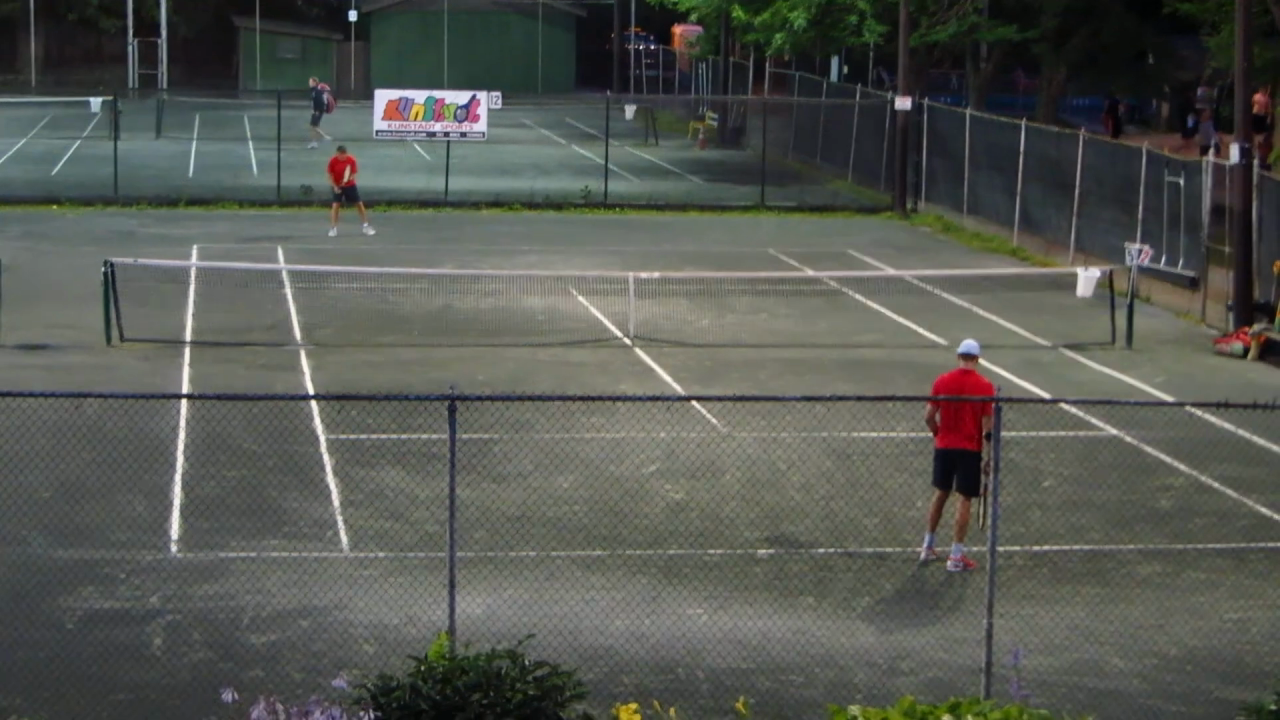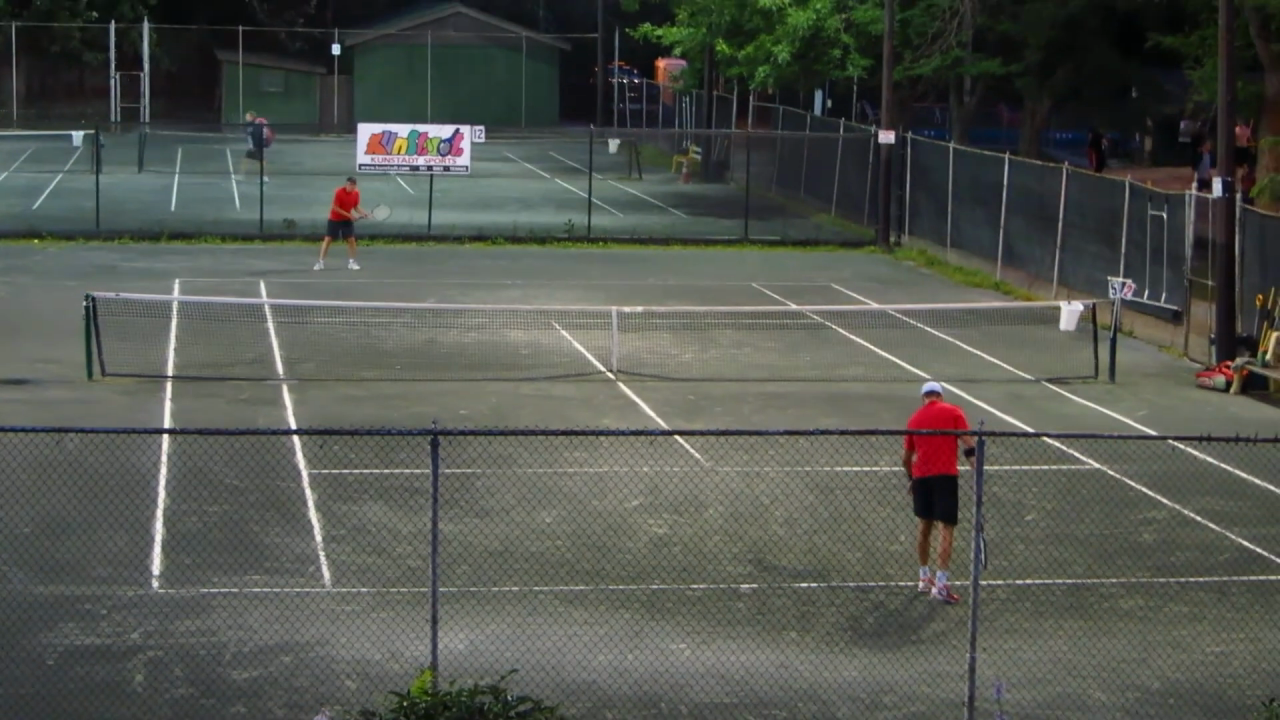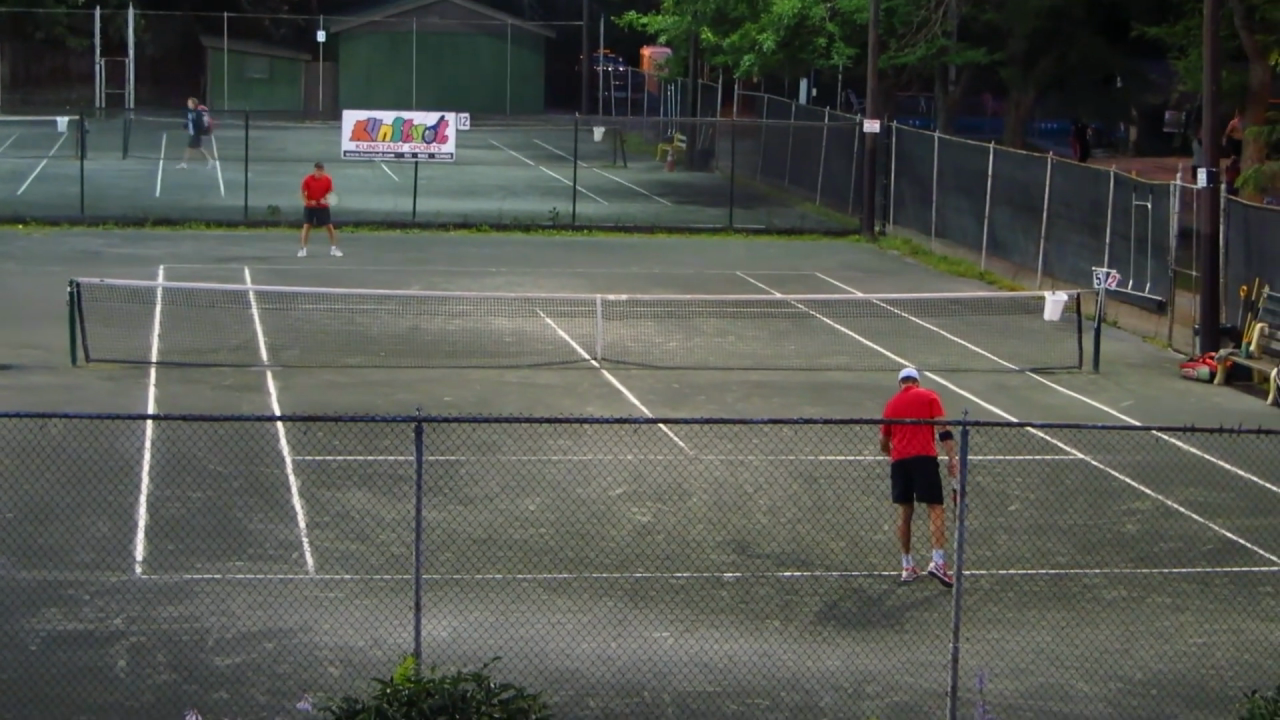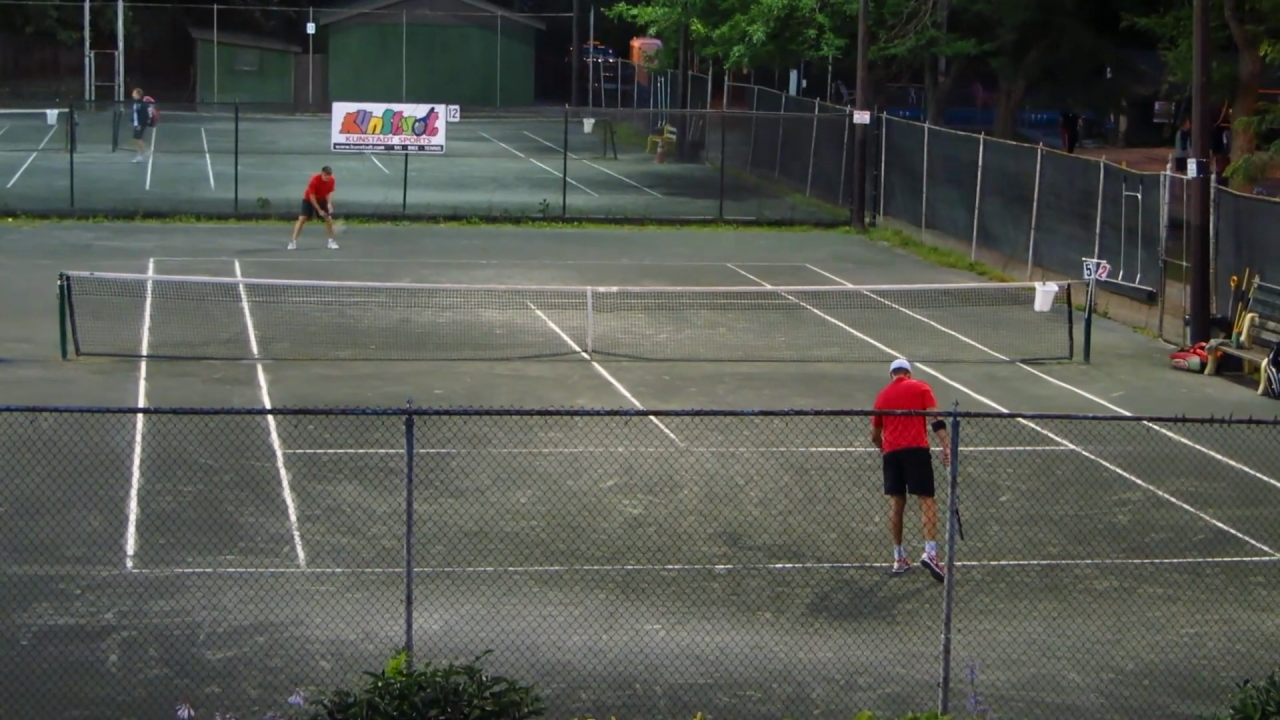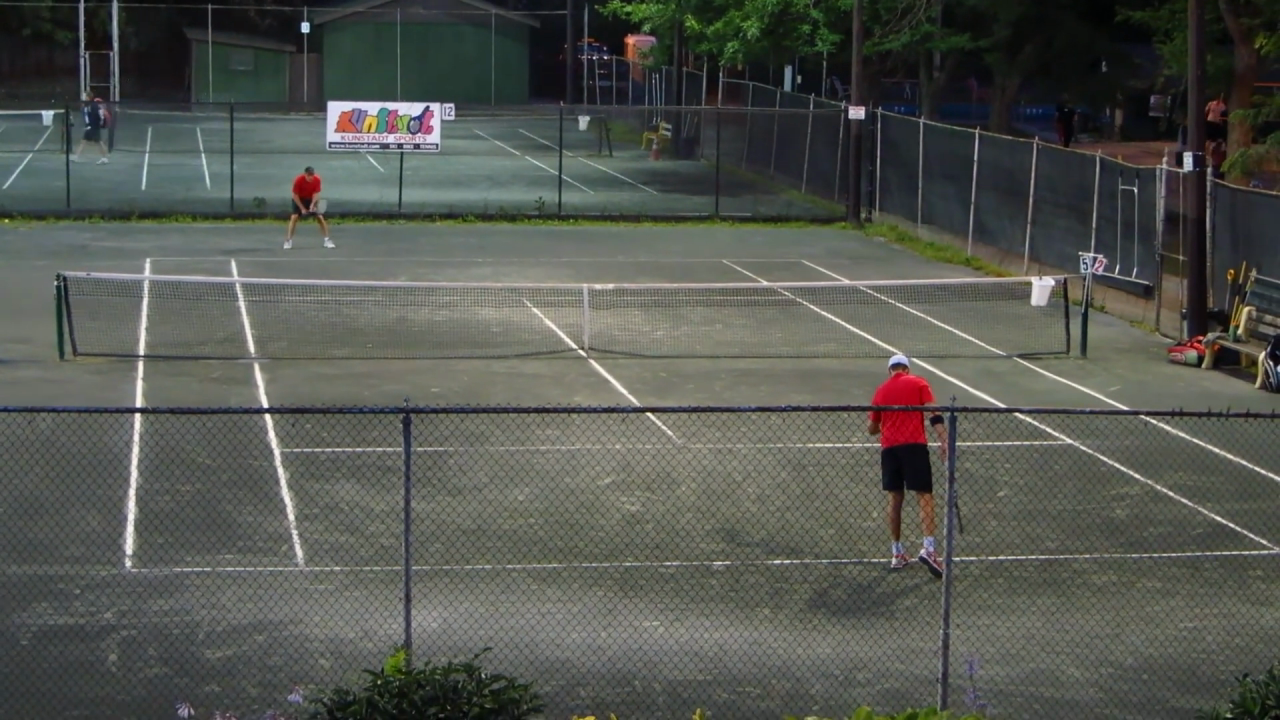
dt=0.7s
person 1, frame 1
left shoulder: (942, 381)
right shoulder: (984, 386)
left elbow: (929, 417)
right elbow: (988, 426)
right wrist: (990, 457)
left hip: (944, 447)
right hip: (969, 450)
left knee: (940, 495)
right knee: (964, 501)
left ankle: (928, 547)
right ankle: (956, 557)
person 1, frame 2
left shoulder: (914, 418)
right shoulder: (953, 412)
left elbow: (906, 458)
right elbow: (968, 445)
left wrist: (912, 480)
left hip: (921, 476)
right hip: (945, 475)
left knee: (924, 525)
right knee: (946, 528)
left ankle: (924, 578)
right ankle: (940, 583)
person 1, frame 3
left shoulder: (891, 404)
right shoulder: (929, 396)
left elbow: (884, 443)
right elbow: (942, 429)
right wrist: (952, 458)
left hip: (899, 461)
right hip: (924, 458)
left knee: (905, 513)
right knee: (936, 509)
left ankle: (907, 566)
right ankle: (937, 561)
person 1, frame 4
left shoulder: (882, 395)
right shoulder: (921, 387)
left elbow: (875, 435)
right elbow: (935, 419)
right wrist: (946, 447)
left hip: (891, 452)
right hip: (916, 449)
left knee: (896, 504)
right knee: (927, 501)
left ankle: (899, 558)
right ankle: (930, 552)
person 1, frame 5
left shoulder: (881, 391)
right shoulder: (918, 383)
left elbow: (872, 429)
right elbow: (933, 414)
right wrist: (943, 441)
left hip: (889, 448)
right hip: (914, 445)
left knee: (895, 500)
right knee: (924, 497)
left ankle: (897, 553)
right ankle: (928, 548)
